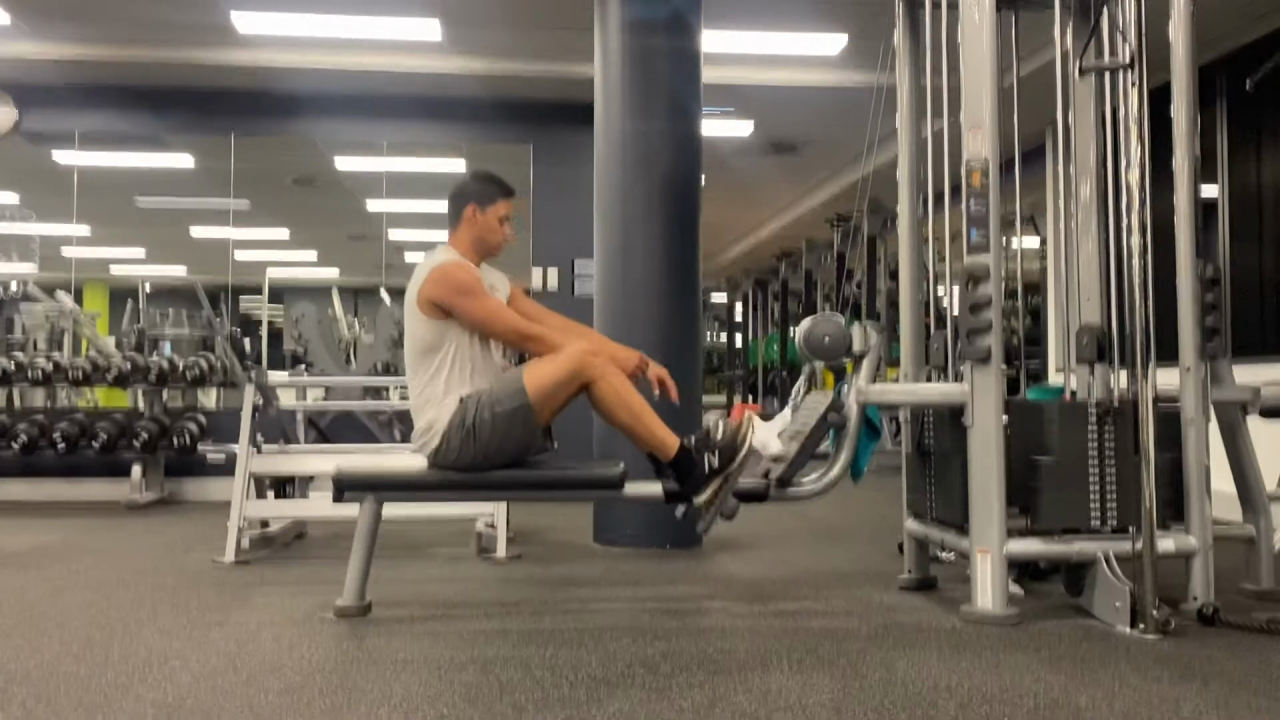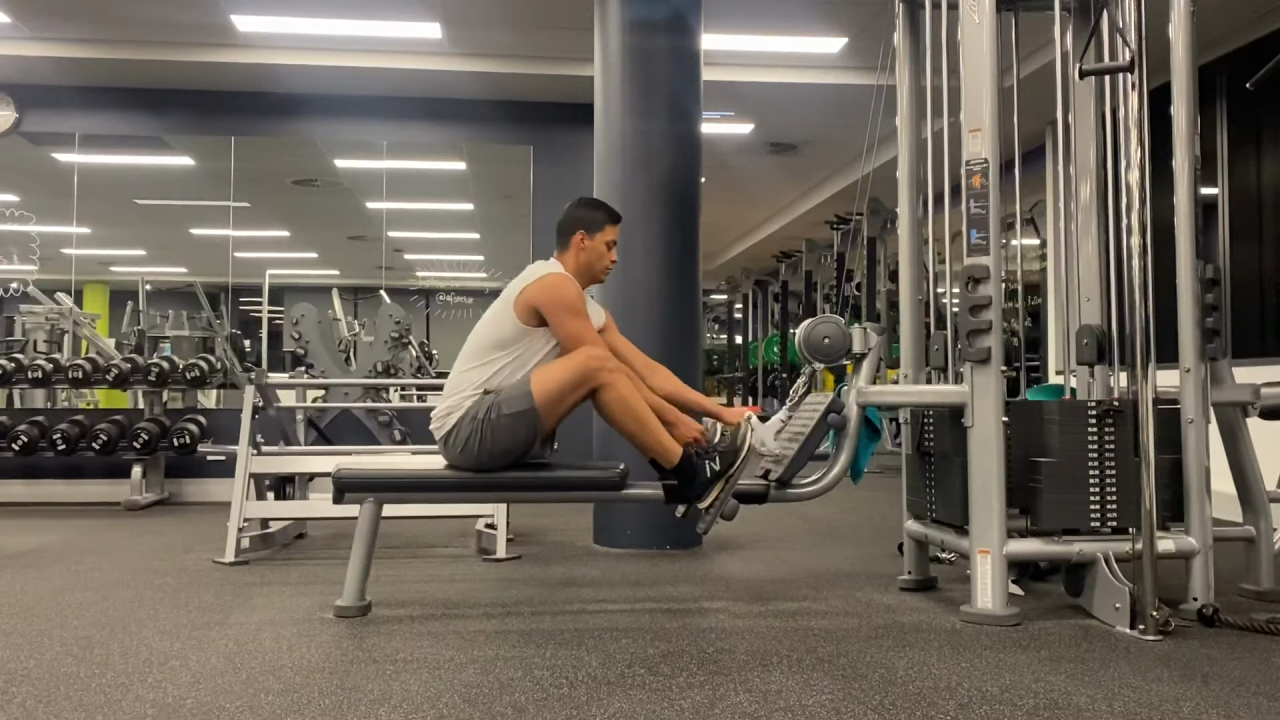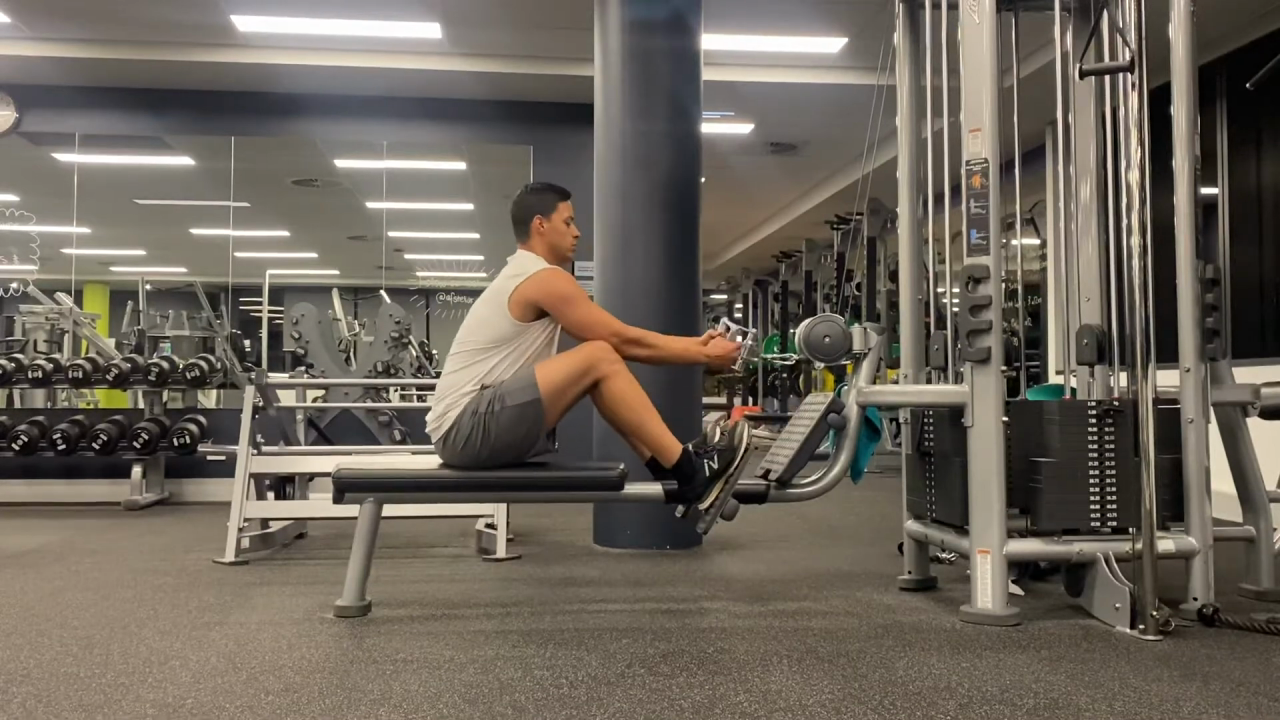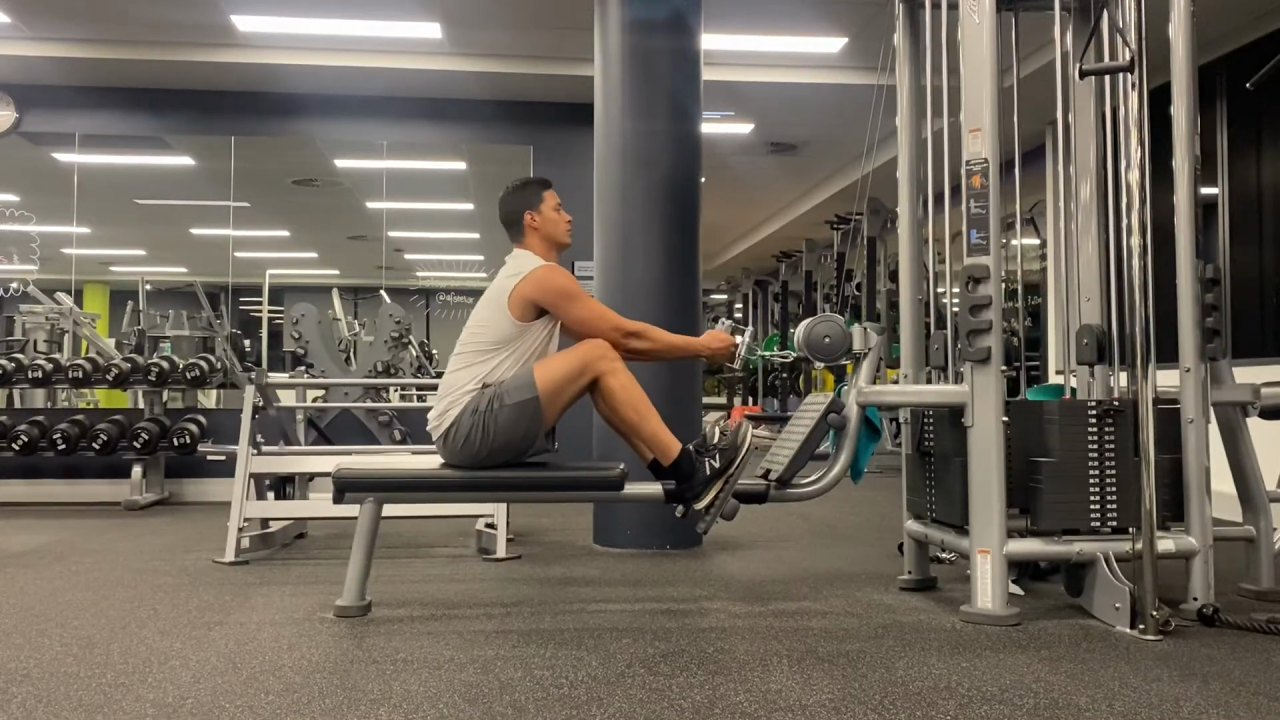
dt=0.7s
person 1, frame 1
left shoulder: (490, 280)
right shoulder: (446, 273)
left elbow: (563, 329)
right elbow: (525, 338)
left wrist: (637, 358)
right wrist: (611, 358)
left hip: (476, 422)
right hip: (452, 434)
left knee: (587, 362)
right knee: (587, 360)
left ankle: (675, 455)
right ankle: (688, 466)
person 1, frame 2
left shoulder: (585, 309)
right shoulder: (555, 286)
left elbow: (646, 370)
right elbow: (603, 365)
left wrist: (718, 411)
right wrist: (673, 420)
left hip: (493, 424)
right hip: (467, 430)
left knee: (600, 372)
right knee: (597, 366)
left ankle: (677, 462)
right ankle: (690, 474)
person 1, frame 3
left shoulder: (527, 277)
right shoulder: (544, 279)
left elbow: (618, 337)
right elbow: (624, 341)
left wrist: (693, 343)
right wrist: (705, 356)
left hip: (483, 425)
right hip: (466, 429)
left knee: (601, 359)
right knee: (600, 358)
left ankle: (672, 466)
right ankle: (691, 474)
person 1, frame 4
left shoulder: (528, 274)
right shoulder: (542, 277)
left elbow: (617, 338)
right elbow: (624, 335)
left wrist: (691, 350)
right wrist: (702, 346)
left hip: (481, 424)
right hip: (466, 428)
left knee: (600, 358)
right knee: (598, 357)
left ankle: (673, 465)
right ankle: (688, 473)
